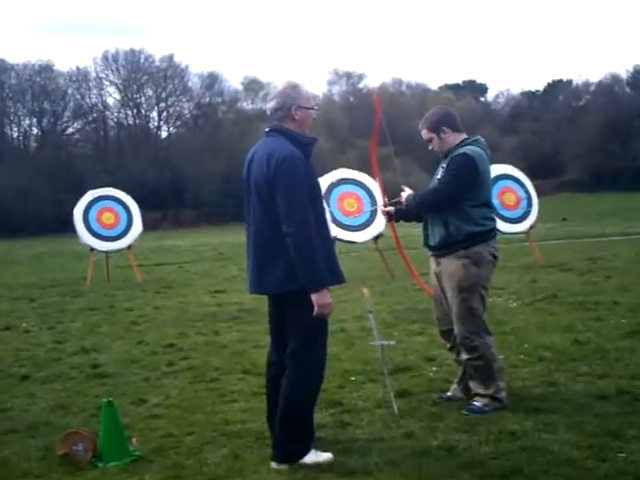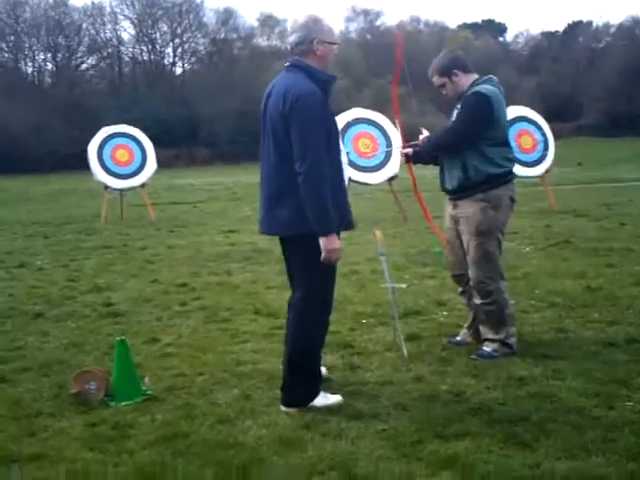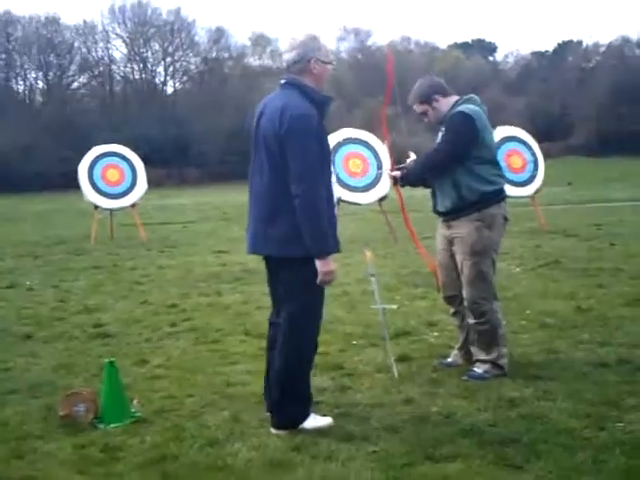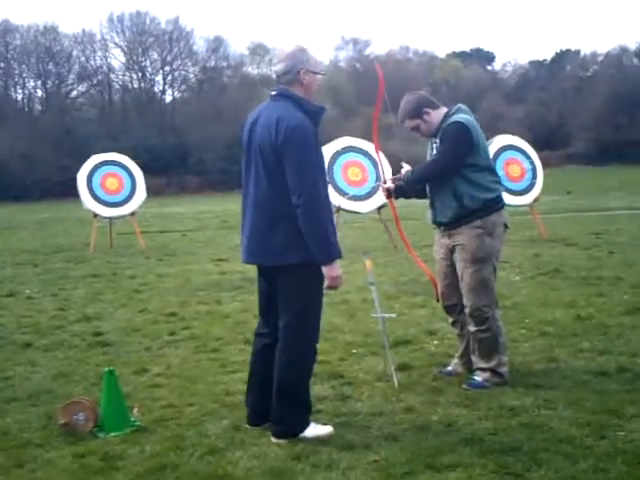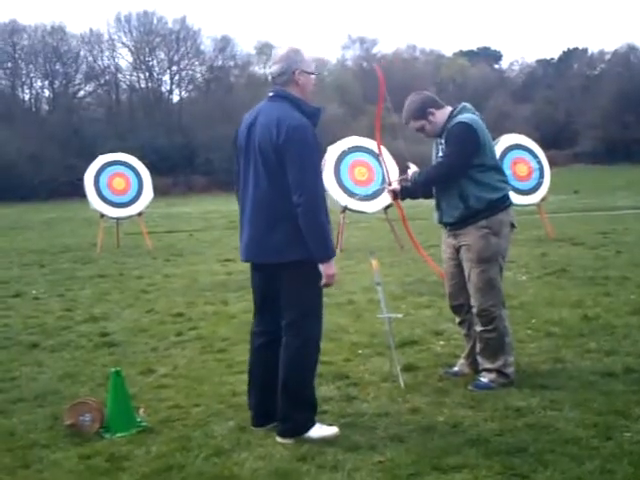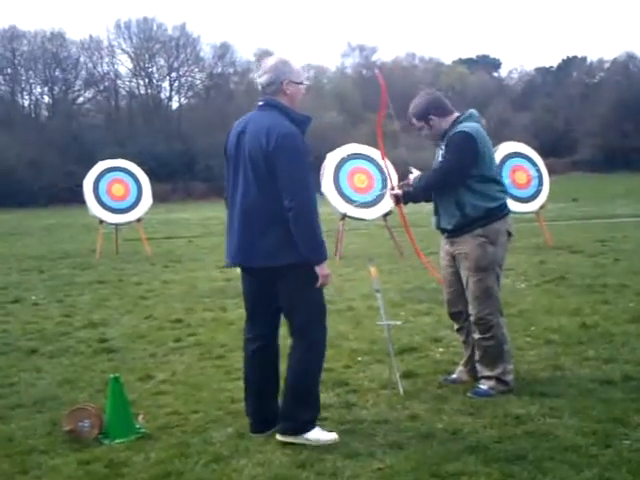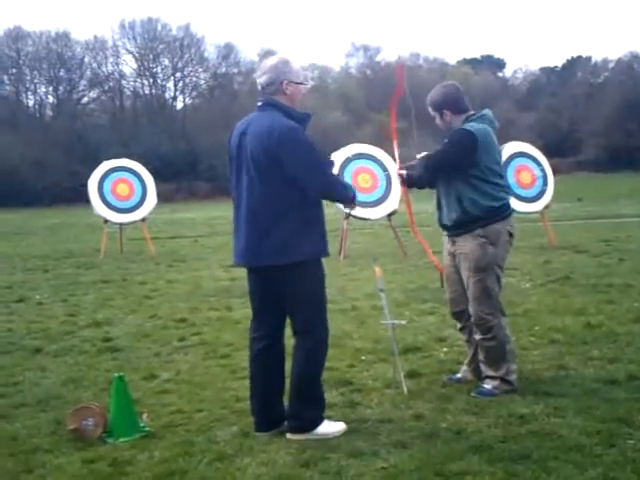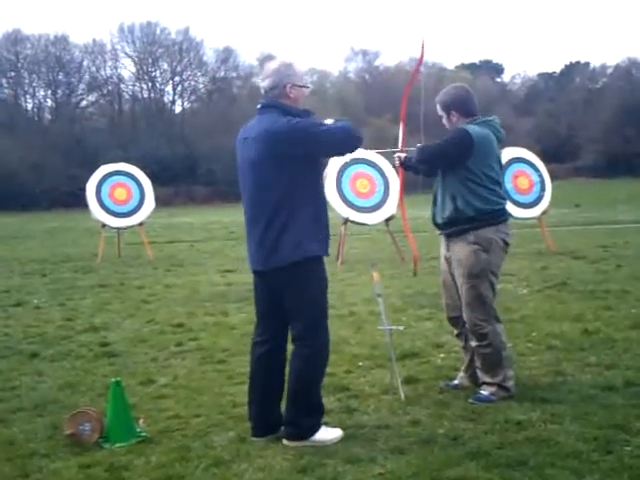
dt=0.3s
person 1, frame 1
left shoulder: (259, 152)
right shoulder: (289, 157)
right elbow: (299, 228)
right wrist: (318, 284)
left hip: (274, 272)
right hip: (297, 276)
left knee: (282, 354)
right knee: (305, 360)
left ankle: (282, 430)
right ankle: (291, 448)
person 1, frame 2
left shoulder: (278, 86)
right shoulder: (307, 93)
right elbow: (312, 168)
right wrist: (327, 229)
left hip: (286, 212)
right hip: (307, 218)
left knee: (302, 296)
right knee: (312, 302)
left ankle: (300, 370)
right ankle: (299, 391)
person 1, frame 3
left shoulder: (269, 105)
right shoulder: (302, 113)
right elbow: (307, 189)
right wrist: (323, 250)
left hip: (272, 232)
right hip: (296, 238)
left knee: (283, 317)
right knee: (300, 325)
left ankle: (278, 395)
right ankle: (290, 413)
person 1, frame 4
left shoulder: (258, 116)
right shoulder: (296, 124)
right elbow: (308, 198)
right wrist: (328, 256)
left hip: (265, 242)
right hip: (295, 247)
left knee: (270, 328)
right knee: (298, 334)
left ankle: (260, 409)
right ankle: (289, 422)
person 1, frame 5
left shoulder: (250, 119)
right shoulder: (295, 124)
right elbow: (308, 197)
right wrist: (325, 254)
left hip: (260, 243)
right hip: (293, 247)
left knee: (266, 327)
right knee: (301, 333)
left ankle: (263, 411)
right ankle: (295, 423)
person 1, frame 6
left shoulder: (239, 129)
right shoulder: (284, 133)
left elbow: (232, 189)
right elbow: (299, 202)
right wrist: (318, 256)
left hip: (249, 250)
right hip: (286, 252)
left knee: (259, 334)
right knee: (309, 333)
left ankle: (262, 417)
right ankle: (296, 423)
person 1, frame 7
left shoulder: (242, 129)
right shoulder: (285, 131)
right elbow: (321, 181)
right wrist: (349, 195)
left hip: (256, 248)
right hip: (293, 250)
left knee: (265, 333)
right knee: (311, 334)
left ankle: (267, 416)
right ankle: (304, 420)
person 1, frame 8
left shoulder: (249, 132)
right shoulder: (288, 130)
right elbow: (350, 138)
left wrist: (320, 129)
right wrist: (331, 125)
left hip: (265, 253)
right hip: (297, 252)
left knee: (268, 338)
right knee: (310, 340)
left ankle: (264, 421)
right ankle: (301, 427)
person 2, frame 1
left shoulder: (467, 158)
right shoulder: (454, 158)
left elbow: (439, 198)
right elbow: (436, 204)
left wrist: (410, 199)
right wrist: (400, 213)
left hip: (468, 253)
right hip: (446, 253)
left knee: (469, 328)
right knee: (450, 327)
left ankle: (490, 392)
right ankle: (467, 384)
person 2, frame 2
left shoulder: (481, 97)
right shoulder: (470, 99)
left elbow: (453, 138)
right elbow: (452, 146)
left wrist: (426, 142)
right wrist: (418, 154)
left hip: (485, 197)
right hip: (462, 196)
left knee: (483, 272)
right knee: (461, 270)
left ankle: (500, 338)
right ankle: (477, 328)
person 2, frame 3
left shoulder: (465, 117)
right shoulder: (453, 121)
left elbow: (440, 160)
right elbow: (440, 169)
left wrist: (412, 167)
right wrist: (406, 177)
left hip: (478, 216)
right hip: (453, 217)
left knee: (477, 293)
right knee: (453, 291)
left ankle: (492, 359)
right ankle: (467, 350)
person 2, frame 4
left shoulder: (459, 127)
right shoulder: (442, 133)
left elbow: (437, 170)
right elbow: (432, 181)
left wrist: (407, 177)
right wrist: (399, 188)
left hip: (477, 224)
right hip: (450, 226)
left knee: (478, 301)
right knee: (452, 299)
left ankle: (492, 368)
right ankle: (467, 358)
person 2, frame 5
left shoulder: (464, 127)
right shoulder: (447, 133)
left elbow: (445, 172)
right elbow: (438, 180)
left wrist: (414, 179)
right wrist: (405, 189)
left hip: (484, 223)
right hip: (457, 225)
left knee: (485, 301)
right knee: (459, 299)
left ankle: (498, 368)
right ankle: (473, 359)
person 2, frame 6
left shoulder: (465, 136)
right shoulder: (451, 137)
left elbow: (443, 178)
right elbow: (441, 183)
left wrist: (415, 183)
right wrist: (408, 193)
left hip: (481, 232)
right hip: (456, 232)
left knee: (483, 309)
right knee: (458, 307)
left ankle: (497, 376)
right ankle: (472, 366)
person 2, frame 7
left shoulder: (469, 135)
right shoulder: (468, 133)
left elbow: (433, 166)
right elbow: (443, 172)
left wrist: (412, 171)
right wrist: (412, 176)
left hip: (483, 231)
right hip: (462, 231)
left knee: (484, 309)
right knee: (461, 307)
left ankle: (501, 375)
right ankle: (476, 366)
person 2, frame 8
left shoulder: (469, 137)
right shoulder: (473, 137)
left elbow: (428, 157)
right elbow: (438, 166)
left wrist: (409, 158)
right wrist: (409, 162)
left hip: (478, 236)
right hip: (460, 235)
left knee: (479, 314)
right knee: (458, 313)
left ankle: (499, 382)
right ankle: (473, 372)
